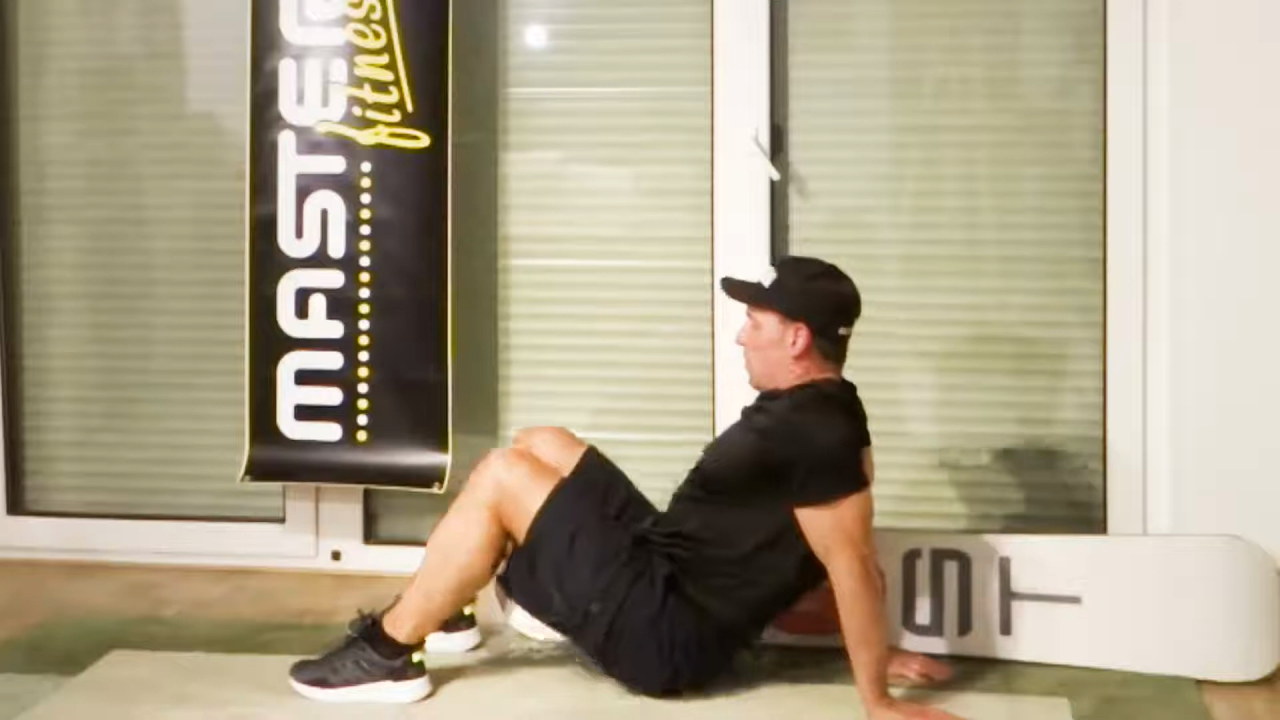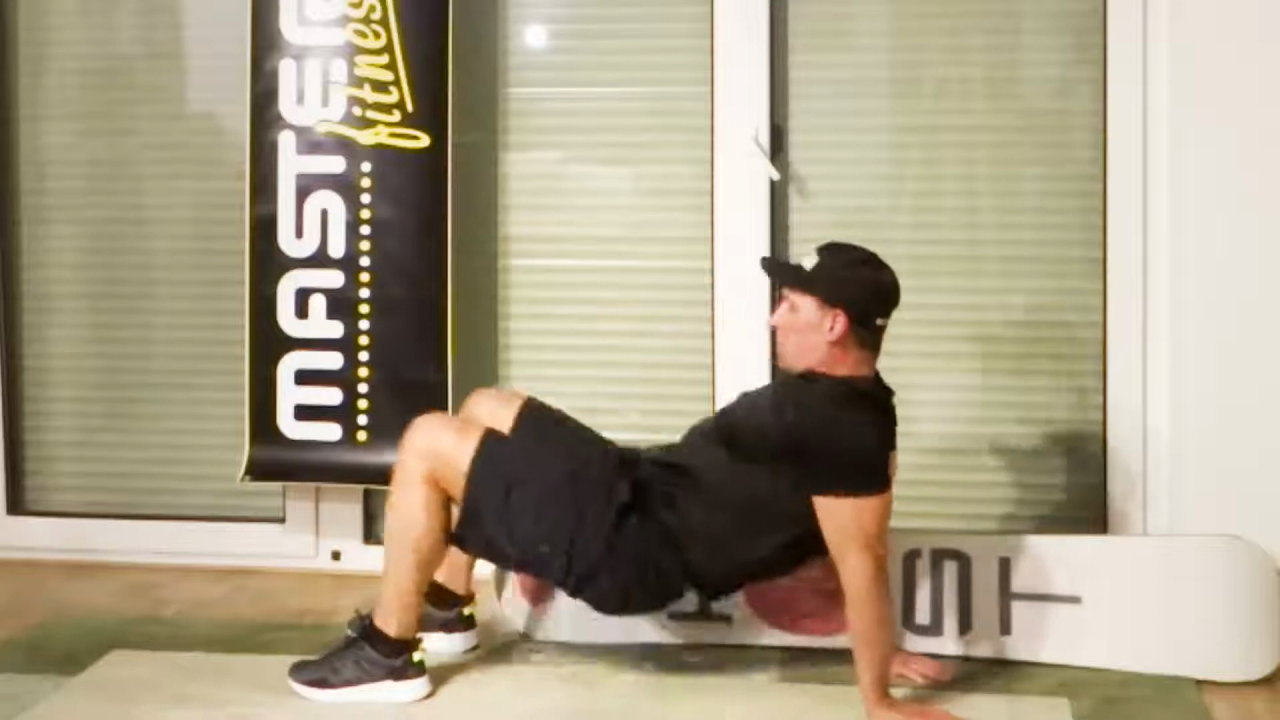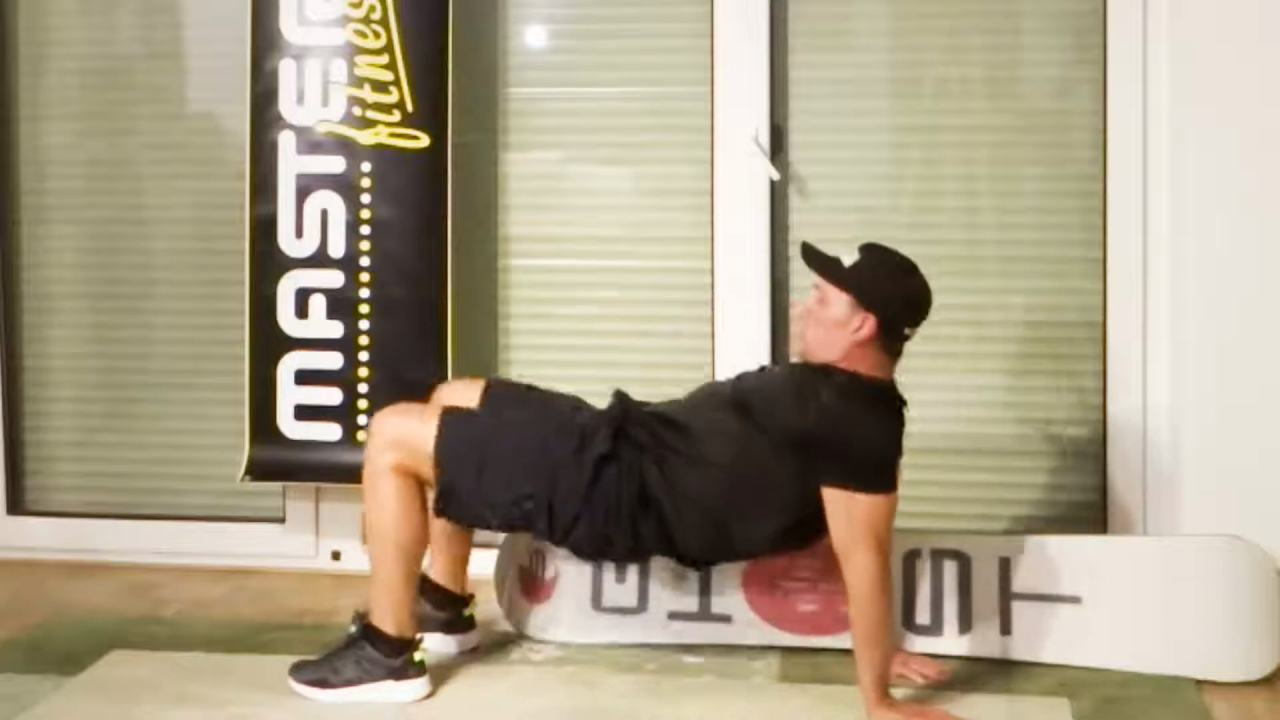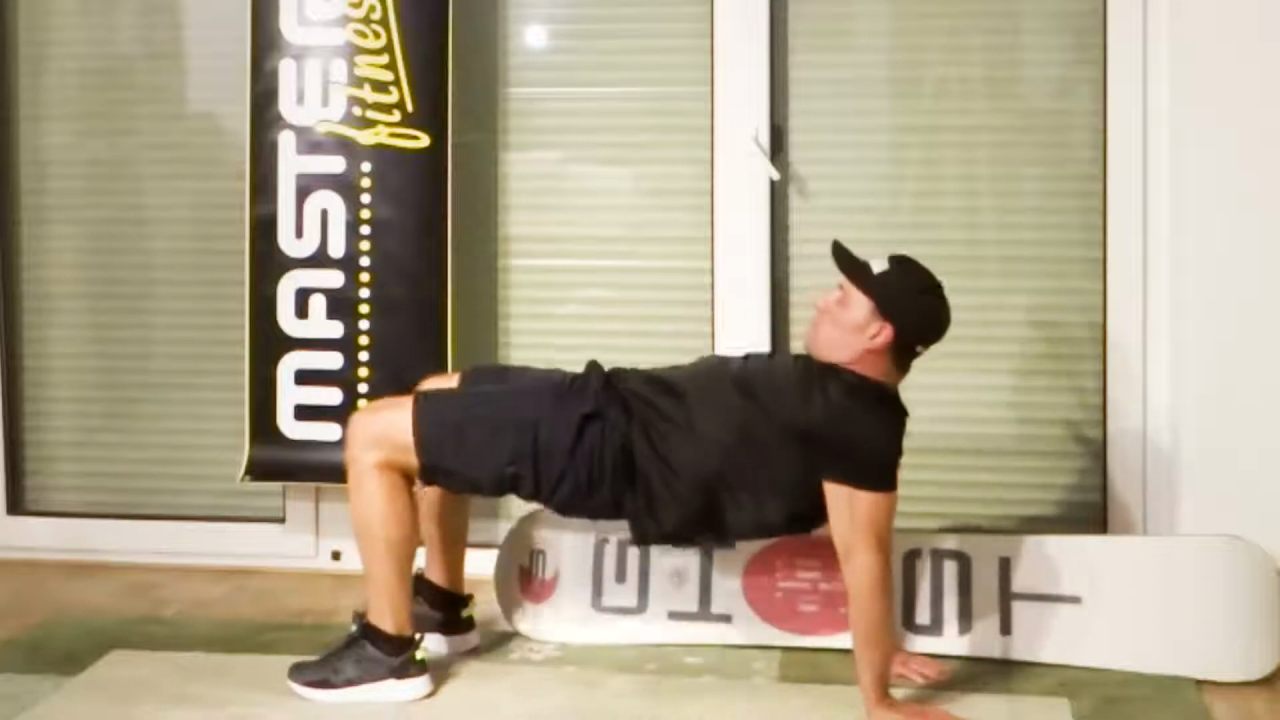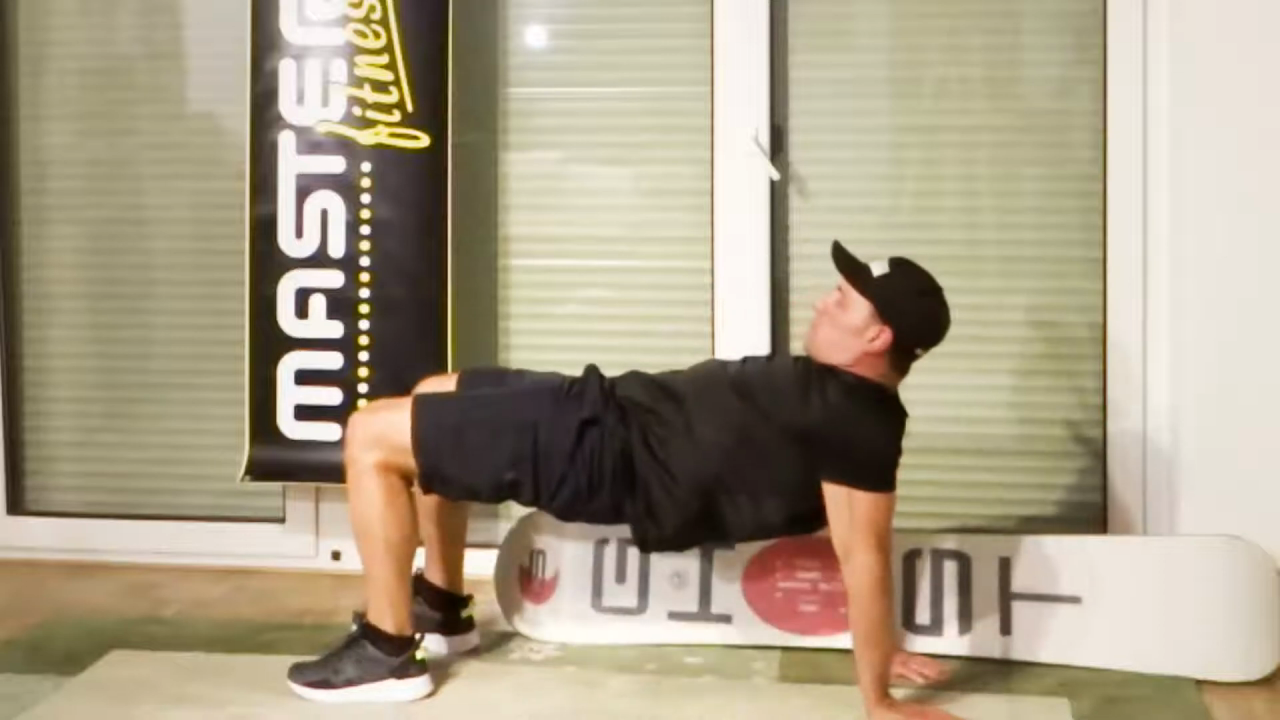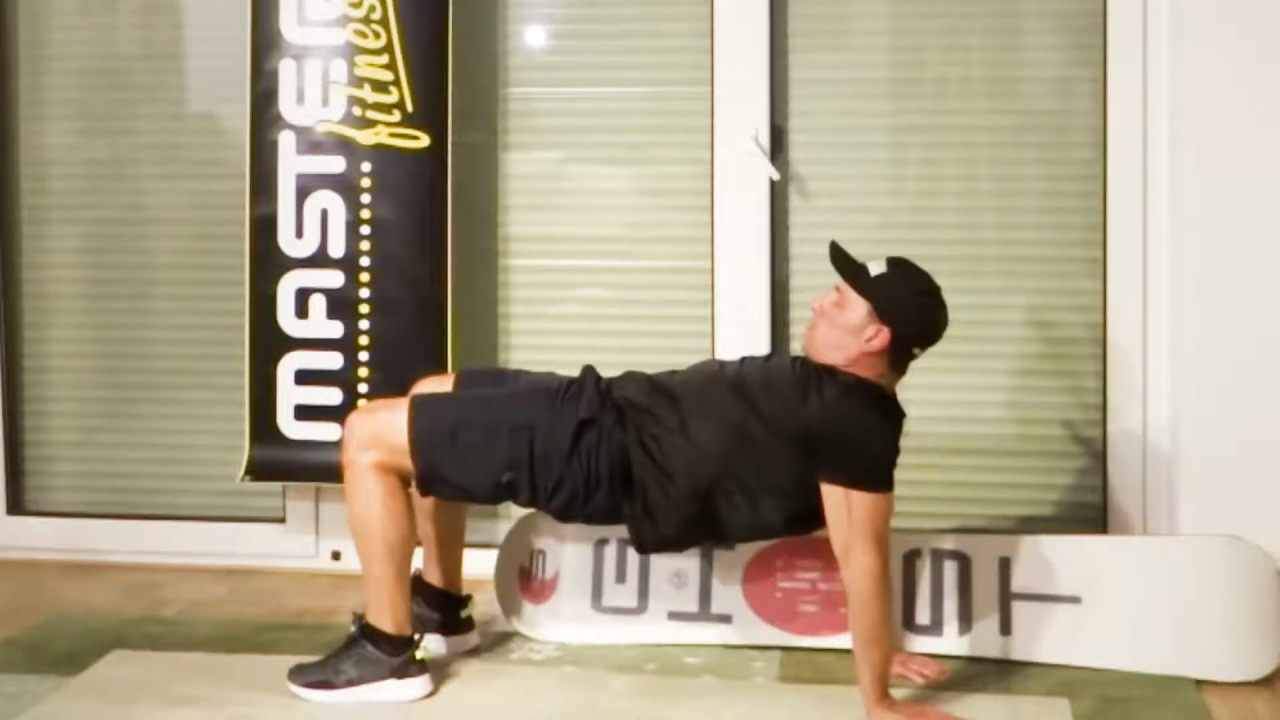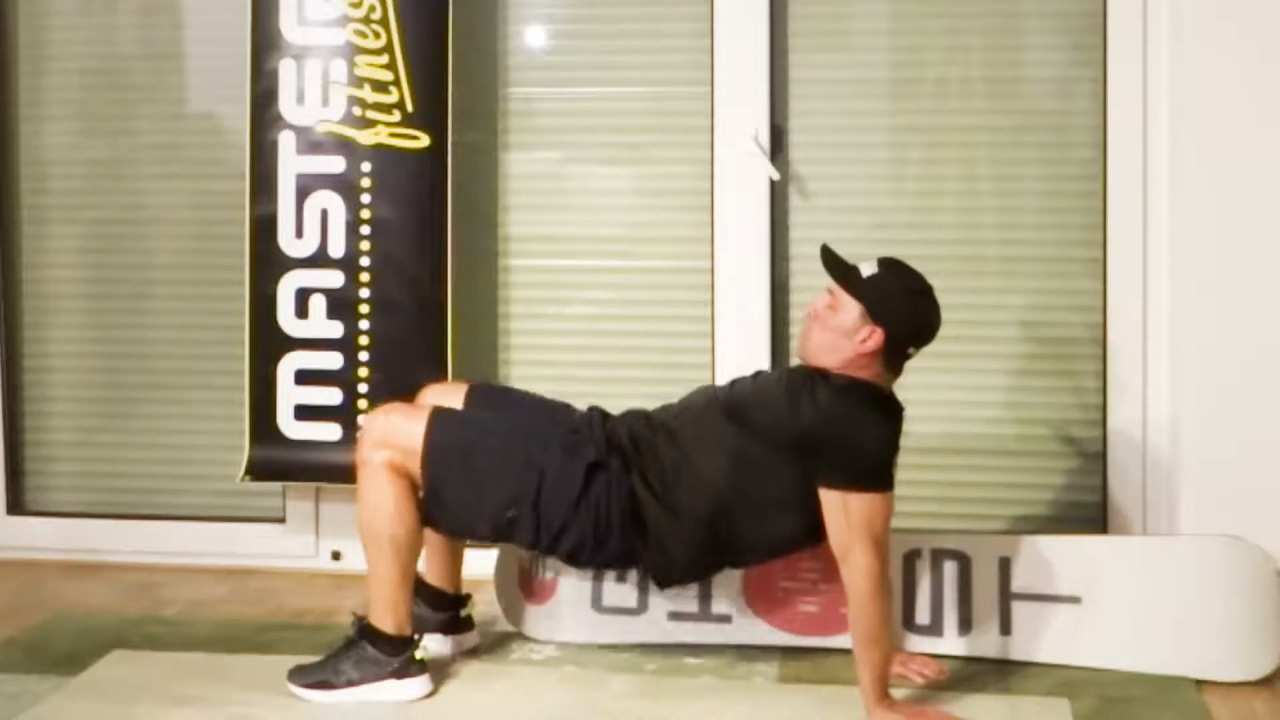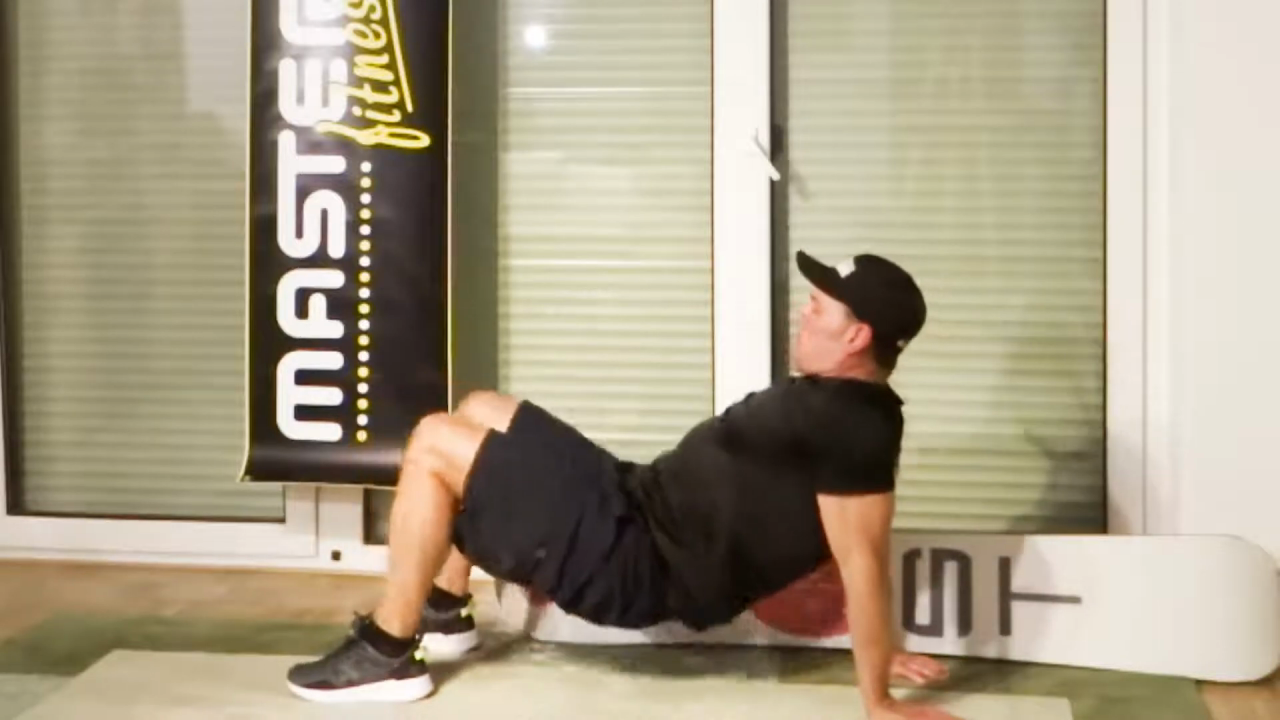
dt=0.3s
person 1, frame 1
left shoulder: (814, 433)
right shoulder: (811, 407)
left elbow: (851, 563)
right elbow: (848, 553)
left hip: (665, 628)
right hip: (659, 560)
left knee: (501, 472)
right knee: (543, 448)
left ankle: (388, 653)
right ankle: (439, 609)
person 1, frame 2
left shoulder: (844, 424)
right shoulder: (837, 396)
left elbow: (861, 560)
left hip: (632, 544)
right hip: (642, 497)
left knee: (428, 442)
right knee: (487, 407)
left ankle: (387, 650)
right ankle: (443, 607)
person 1, frame 3
left shoulder: (856, 422)
right shoulder: (846, 396)
left elbow: (864, 556)
left hip: (617, 484)
right hip: (620, 445)
left knee: (392, 438)
right knee: (451, 400)
left ankle: (387, 652)
right ankle: (443, 607)
person 1, frame 4
left shoulder: (858, 421)
right shoulder: (847, 394)
left elbow: (864, 555)
left hip: (603, 445)
left knee: (373, 435)
right knee: (435, 398)
left ankle: (388, 649)
right ankle: (441, 607)
person 1, frame 5
left shoulder: (857, 423)
right shoulder: (842, 396)
left elbow: (864, 555)
left hip: (603, 451)
left knee: (371, 437)
right knee: (431, 400)
left ankle: (388, 649)
right ankle: (441, 608)
person 1, frame 6
left shoulder: (854, 422)
right shoulder: (840, 397)
left elbow: (862, 557)
left hip: (599, 453)
left knee: (368, 438)
right knee: (428, 403)
left ankle: (387, 650)
right ankle: (440, 608)
person 1, frame 7
left shoulder: (854, 424)
right shoulder: (841, 399)
left elbow: (862, 556)
left hip: (613, 504)
right hip: (615, 457)
left knee: (387, 435)
right knee: (440, 403)
left ankle: (386, 651)
right ankle: (438, 610)
person 1, frame 8
left shoulder: (852, 424)
right shoulder: (838, 400)
left elbow: (862, 559)
right elbow: (858, 555)
left hip: (632, 560)
right hip: (636, 505)
left knee: (435, 443)
right knee: (480, 412)
left ankle: (387, 651)
right ankle: (442, 610)
